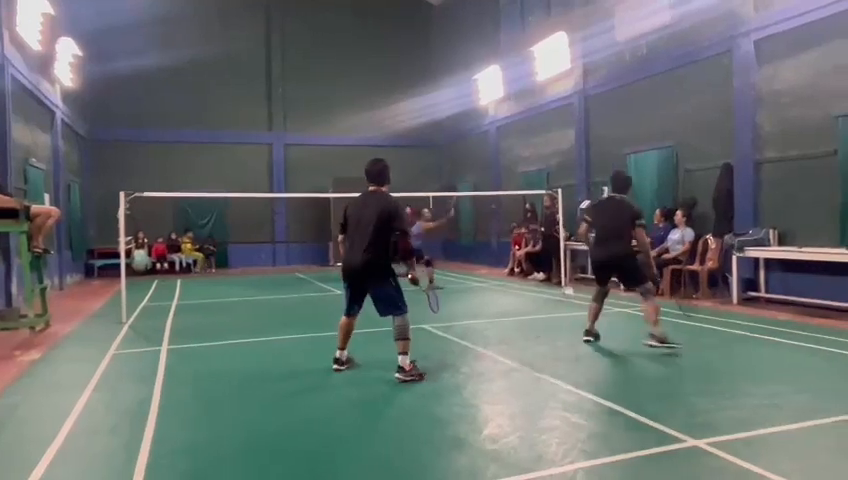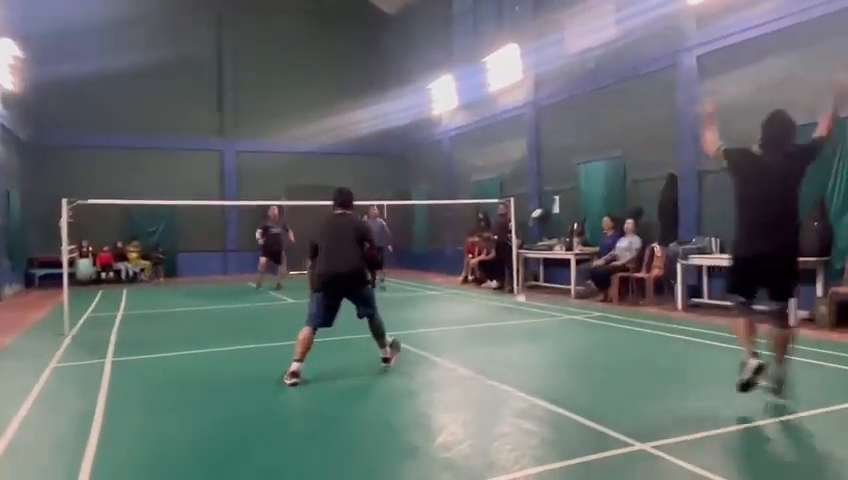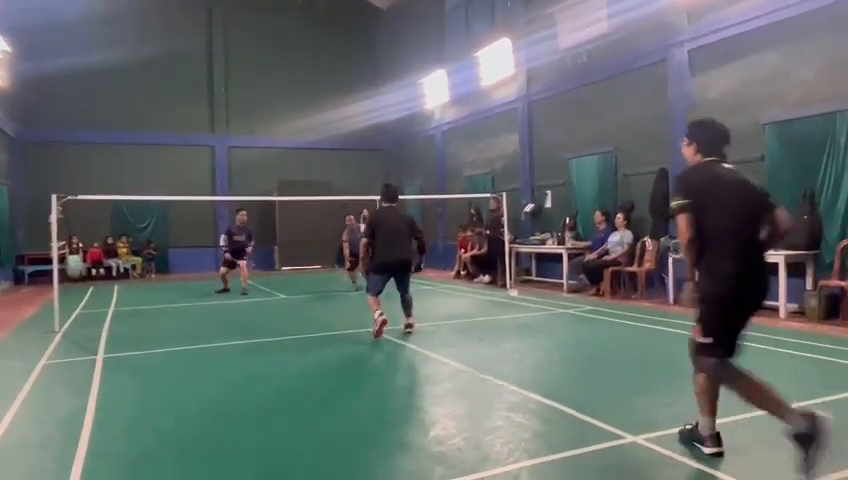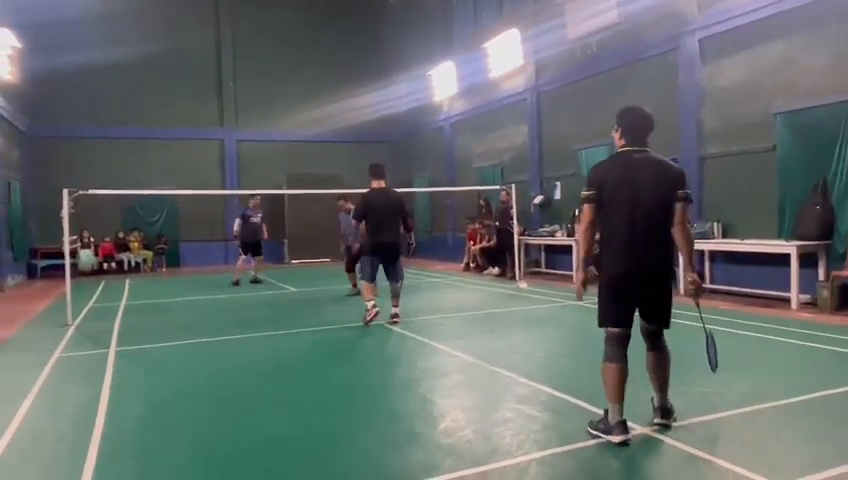
dt=1s
person 1, frame 1
left shoulder: (597, 206)
right shoulder: (633, 211)
left elbow: (582, 232)
right elbow: (642, 240)
left wrist: (593, 247)
right wrist: (651, 263)
left hip: (599, 256)
right hip: (622, 256)
left knee: (601, 291)
right knee: (648, 292)
left ankle: (590, 330)
right ankle: (656, 335)
person 1, frame 2
left shoulder: (741, 159)
right shoulder: (795, 158)
left elbow: (710, 146)
right elbow: (823, 132)
left wrist: (710, 120)
right wrist: (835, 102)
left hip: (747, 249)
right hip: (783, 250)
left knee: (743, 306)
right knee: (780, 312)
left ankle: (751, 358)
right ankle: (780, 372)
person 1, frame 3
left shoulder: (687, 180)
right shoulder: (743, 181)
left elbow: (687, 235)
right elbow: (782, 224)
left wrist: (693, 274)
left hip: (722, 282)
right hip: (750, 278)
left knee: (713, 363)
right knee: (702, 350)
left ankle: (800, 424)
right ankle: (706, 432)
person 1, frame 4
left shoulder: (600, 172)
right shoulder: (672, 172)
left elbow: (587, 225)
right elbow: (679, 226)
left wrist: (581, 268)
right wrist: (690, 269)
left hip: (616, 269)
right hip: (657, 270)
left knee: (615, 342)
right knee: (655, 337)
left ankle: (615, 421)
right ankle: (662, 407)
person 2, frame 1
left shoulder: (353, 204)
right shoulder: (390, 204)
left elbow: (341, 240)
right elbow: (402, 242)
right wrist: (412, 270)
left hip: (351, 267)
right hip: (377, 268)
left knee: (350, 313)
right knee: (399, 312)
left ankle: (340, 357)
right ankle: (404, 365)
person 2, frame 2
left shoulder: (323, 227)
right shoulder: (358, 223)
left elbow: (312, 260)
left wrist: (313, 282)
right wrist: (371, 274)
left hip: (325, 277)
right hip: (353, 276)
left knee: (311, 325)
right knee: (372, 315)
left ankle: (294, 369)
right ankle: (386, 354)
person 2, frame 3
left shoulder: (375, 217)
right shoulder: (407, 218)
left elbow: (365, 242)
right elbow: (421, 241)
left wrist: (364, 262)
right wrist: (420, 260)
left hip: (381, 262)
right hip: (404, 262)
left knee: (372, 293)
right knee: (405, 293)
left ankle: (379, 316)
right ankle: (409, 322)
person 2, frame 4
left shoulder: (366, 197)
right shoulder: (397, 197)
left elbow: (356, 221)
right elbow: (406, 221)
right wrist: (411, 238)
left hip: (373, 245)
right hip: (393, 245)
left knee: (367, 279)
right knee: (395, 280)
left ankle: (371, 306)
right ankle: (395, 312)
